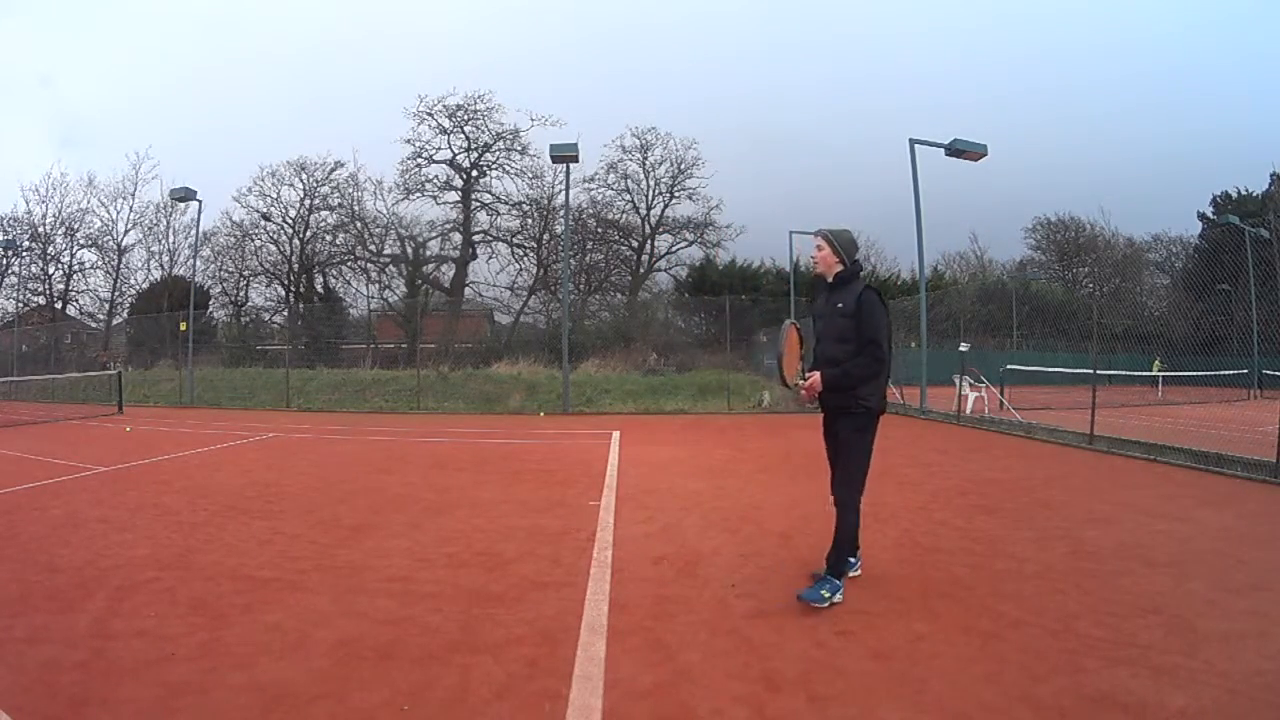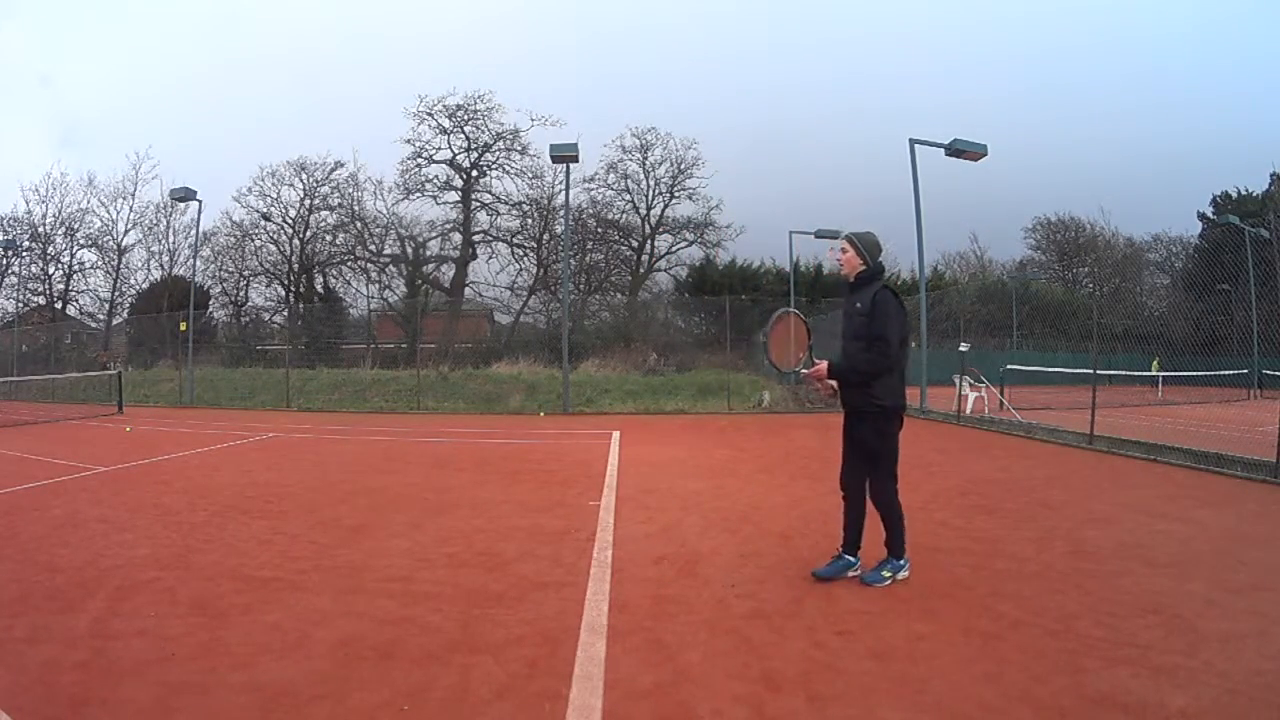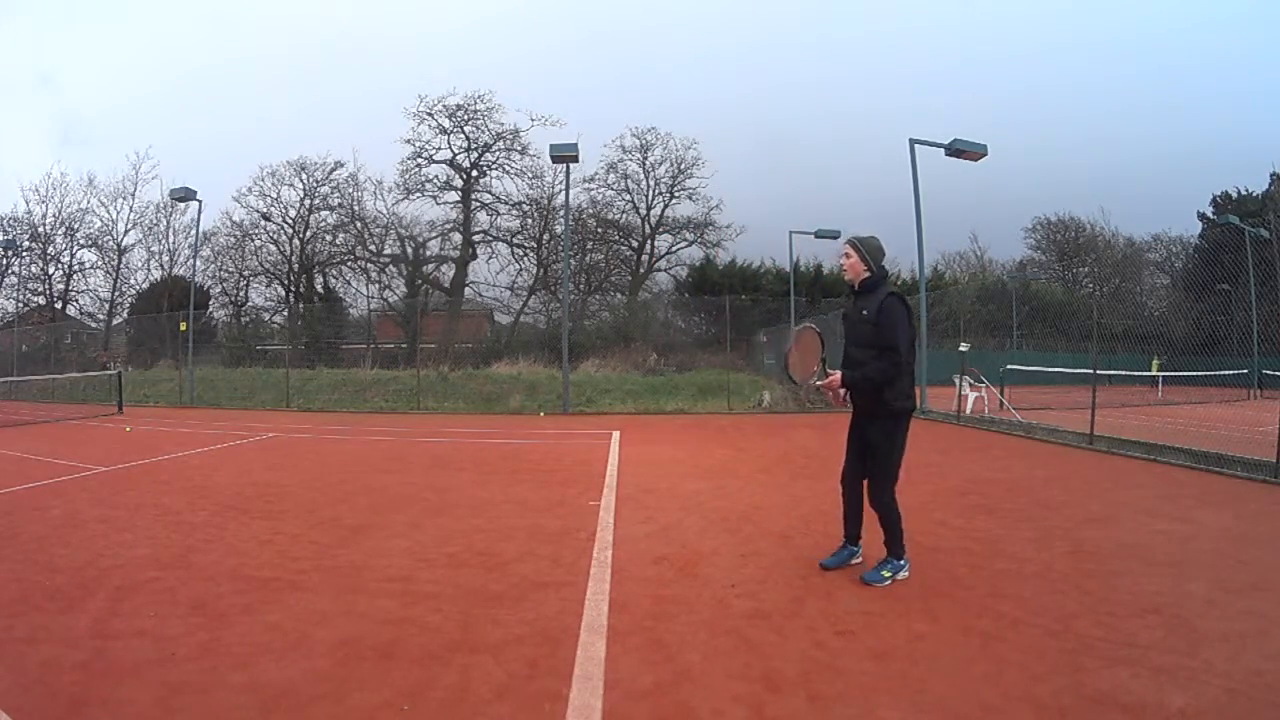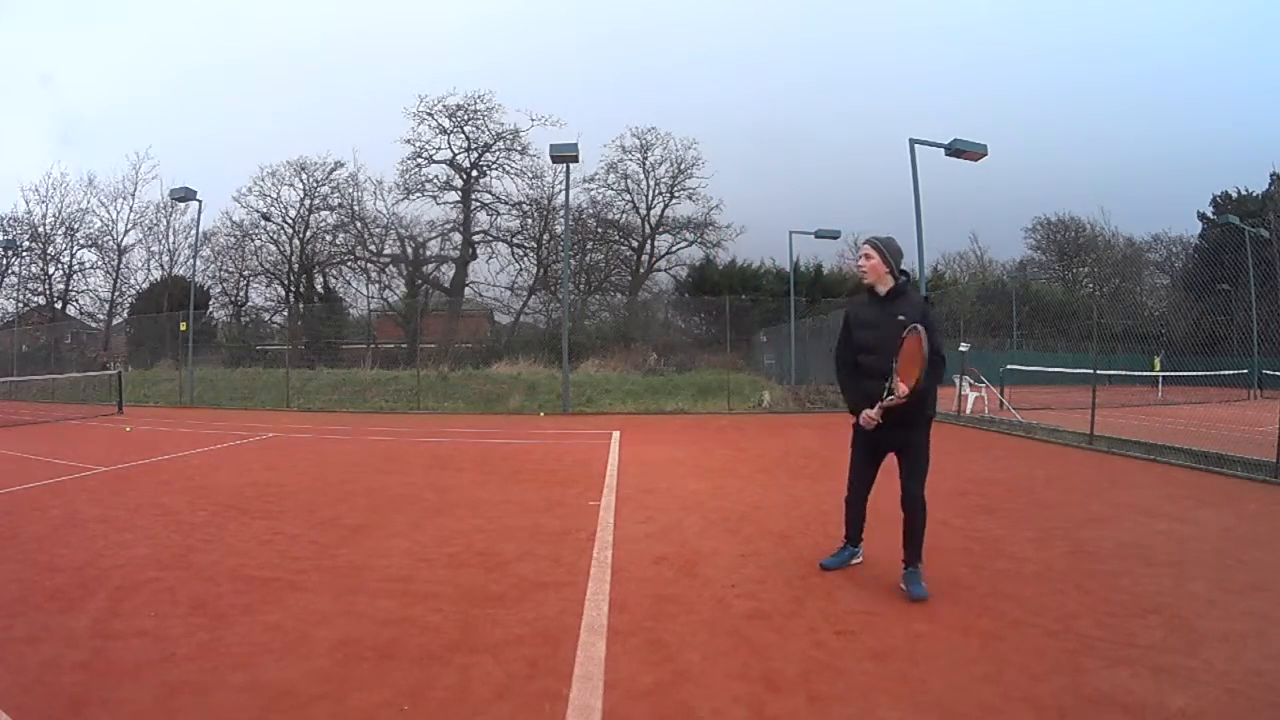
dt=0.4s
person 1, frame 1
left shoulder: (864, 297)
right shoulder: (823, 298)
left elbow: (874, 357)
left wrist: (828, 379)
right wrist: (815, 379)
left hip: (859, 410)
right hip: (833, 408)
left knee: (847, 491)
right knee: (841, 488)
left ankle: (834, 579)
right ankle: (847, 559)
person 1, frame 2
left shoulder: (882, 297)
right shoulder: (855, 297)
left elbow: (883, 356)
left wrist: (833, 370)
right wrist: (838, 377)
left hip: (881, 409)
right hip: (857, 407)
left knee: (882, 487)
right knee: (851, 484)
left ankle: (897, 559)
right ankle: (849, 557)
person 1, frame 3
left shoulder: (888, 303)
right shoulder: (854, 304)
left elbow: (896, 361)
left wrist: (849, 381)
right wrist: (841, 383)
left hip: (890, 410)
right hip: (863, 409)
left knee: (880, 487)
right knee: (850, 479)
left ankle: (897, 559)
right ankle: (851, 546)
person 1, frame 4
left shoulder: (916, 307)
right shoulder: (855, 310)
left elbow: (937, 363)
right elbow: (843, 364)
left wrist: (913, 389)
right wrist: (858, 406)
left hip: (912, 420)
right hip: (871, 419)
left knee: (913, 495)
right knee: (856, 488)
left ankle: (912, 569)
right ankle: (852, 547)
